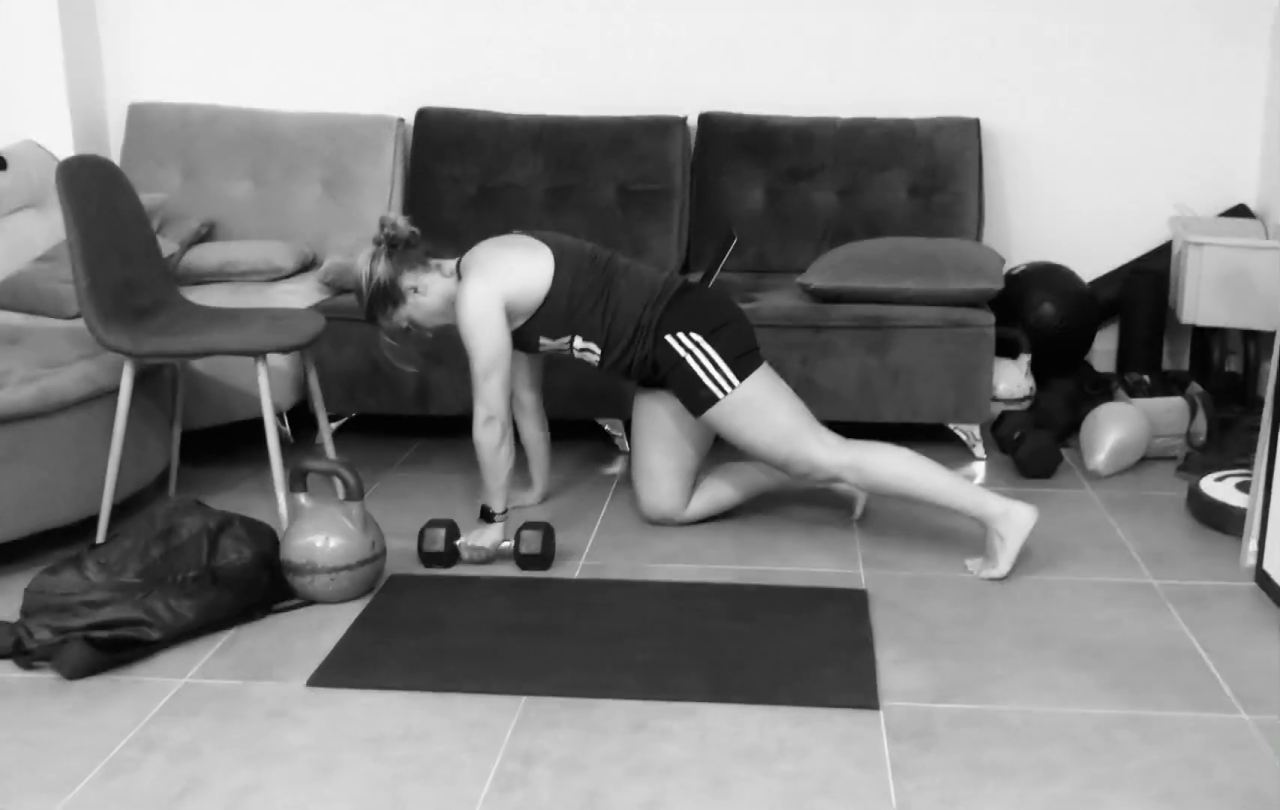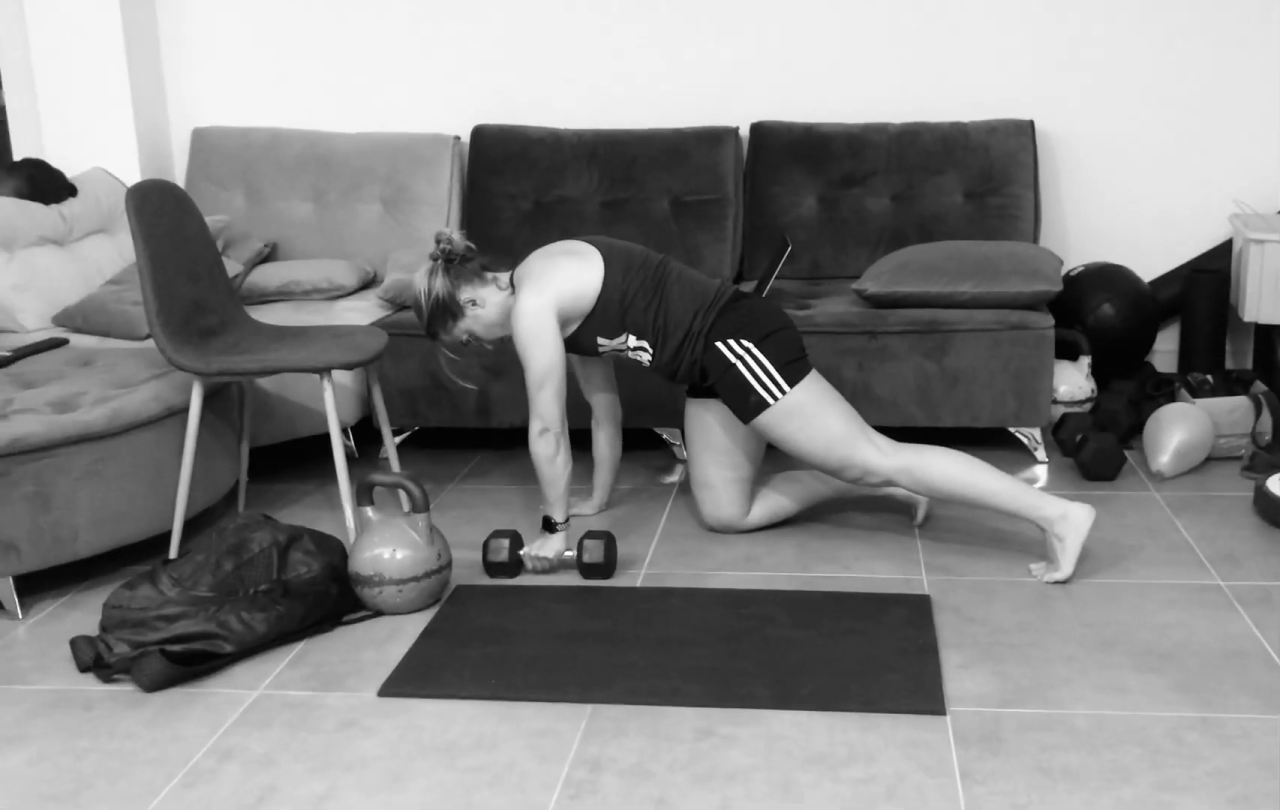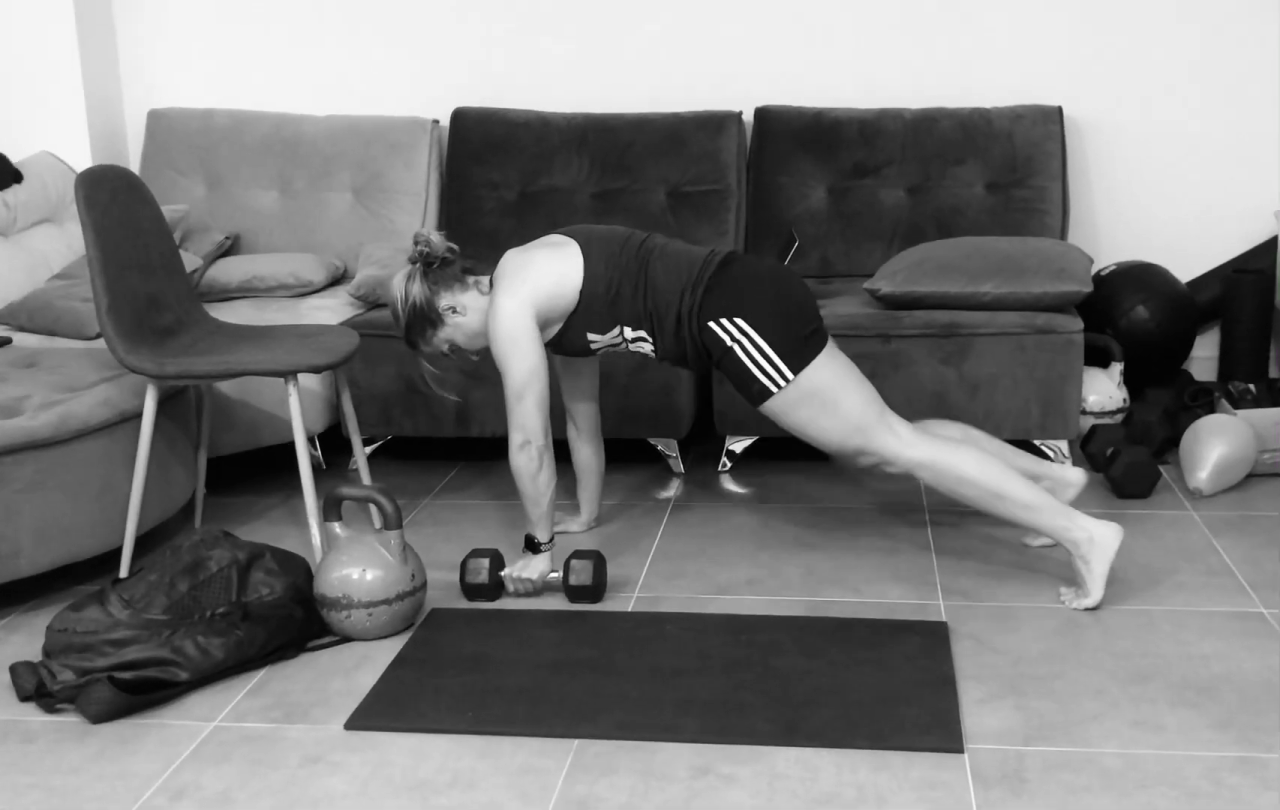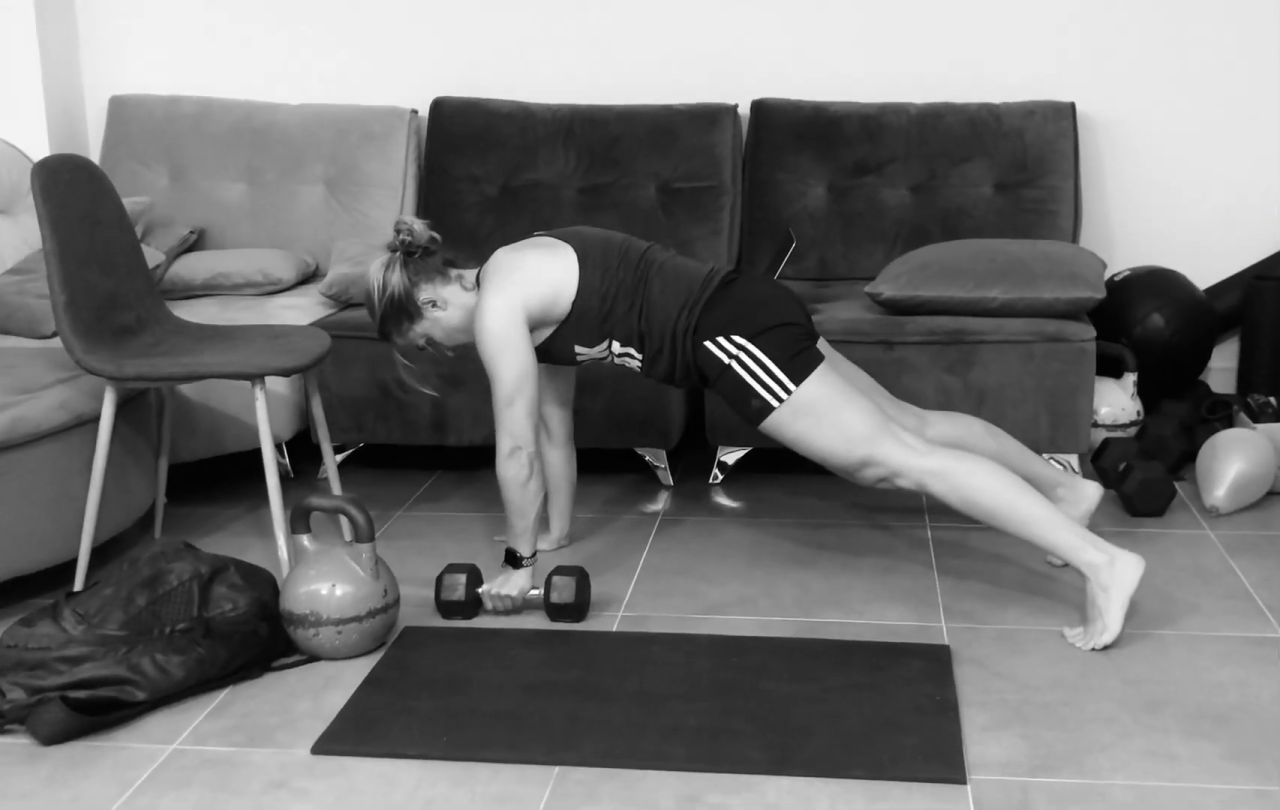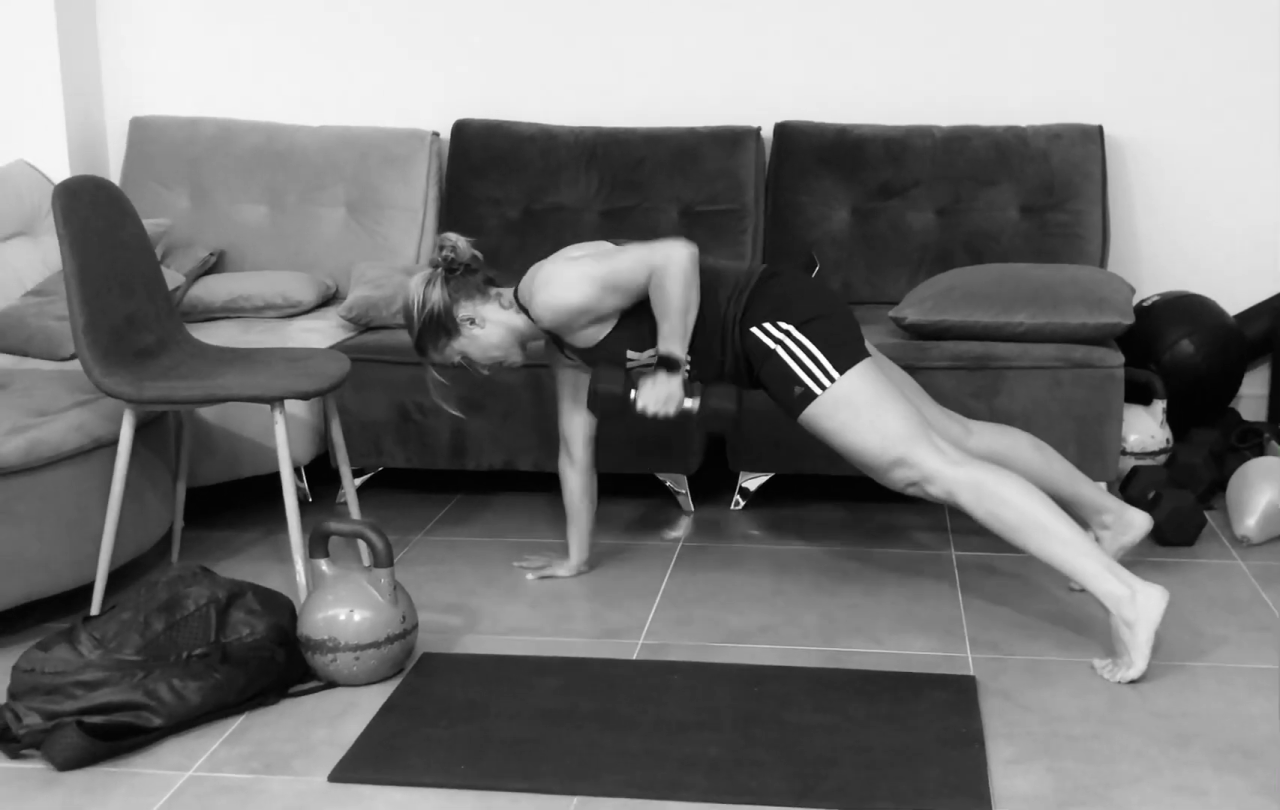
dt=1s
person 1, frame 1
left shoulder: (475, 293)
right shoulder: (496, 276)
left elbow: (491, 419)
right elbow: (524, 396)
left wrist: (491, 517)
right wrist: (537, 488)
left hip: (688, 333)
right hip: (667, 350)
left knee: (819, 452)
right knee: (664, 504)
left ankle: (1000, 512)
right ankle: (804, 476)
person 1, frame 2
left shoulder: (530, 302)
right shoulder: (557, 287)
left elbow: (546, 430)
right elbow: (603, 400)
left wrist: (553, 526)
right wrist: (597, 498)
left hip: (737, 339)
right hip: (718, 354)
left knee: (872, 455)
right knee: (726, 513)
left ankle: (1058, 514)
right ankle: (877, 485)
person 1, frame 3
left shoulder: (508, 306)
right shoulder: (542, 289)
left elbow: (529, 442)
right elbow: (582, 409)
left wrist: (537, 545)
right wrist: (586, 515)
left hip: (739, 309)
right hip: (749, 291)
left knee: (888, 444)
right knee: (884, 432)
left ankle: (1083, 533)
right ankle: (1051, 477)
person 1, frame 4
left shoulder: (496, 306)
right shoulder: (524, 284)
left elbow: (515, 448)
right elbow: (553, 420)
left wrist: (519, 561)
right wrist: (556, 530)
left hip: (732, 331)
right hip: (743, 316)
left knee: (898, 459)
right knee: (905, 423)
left ankle: (1102, 562)
right ankle: (1067, 488)
person 1, frame 5
left shoulder: (553, 296)
right shoulder: (562, 338)
left elbow: (674, 258)
right elbow: (577, 445)
left wrist: (667, 370)
right wrist: (576, 556)
left hip: (776, 322)
right hip: (773, 334)
left knee: (933, 466)
right knee: (951, 432)
left ankle: (1127, 597)
right ankle: (1114, 516)
